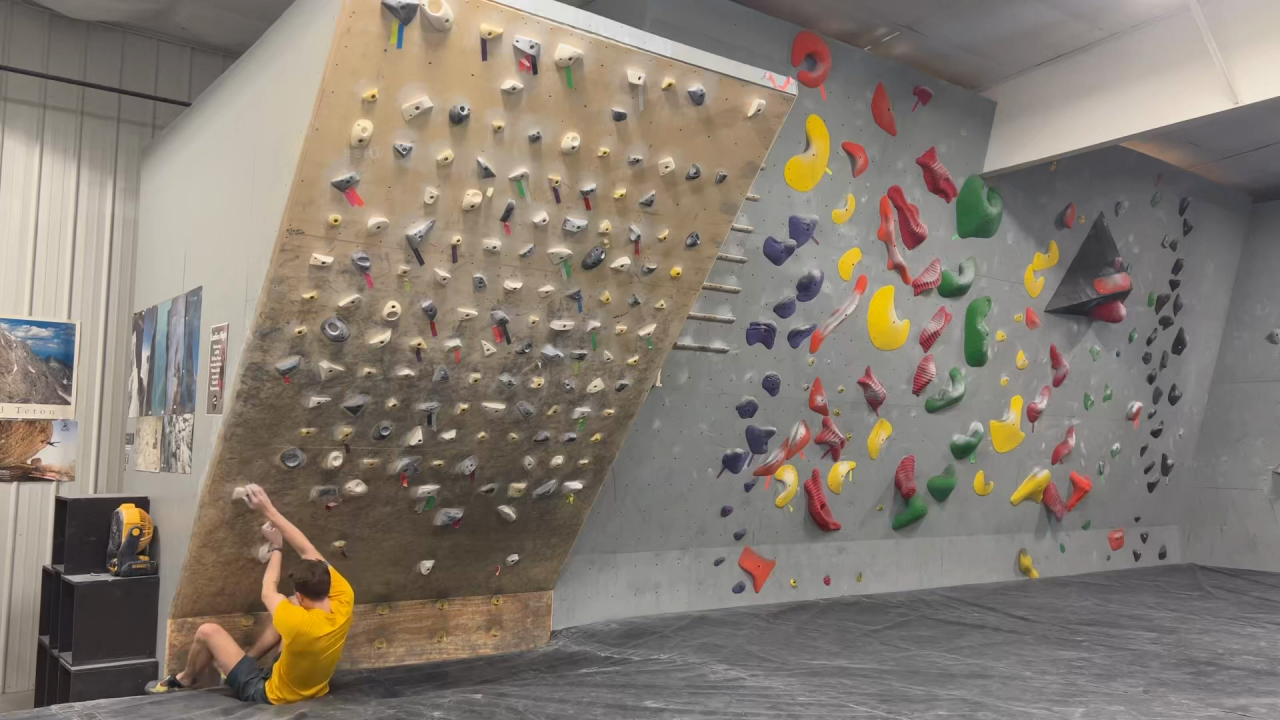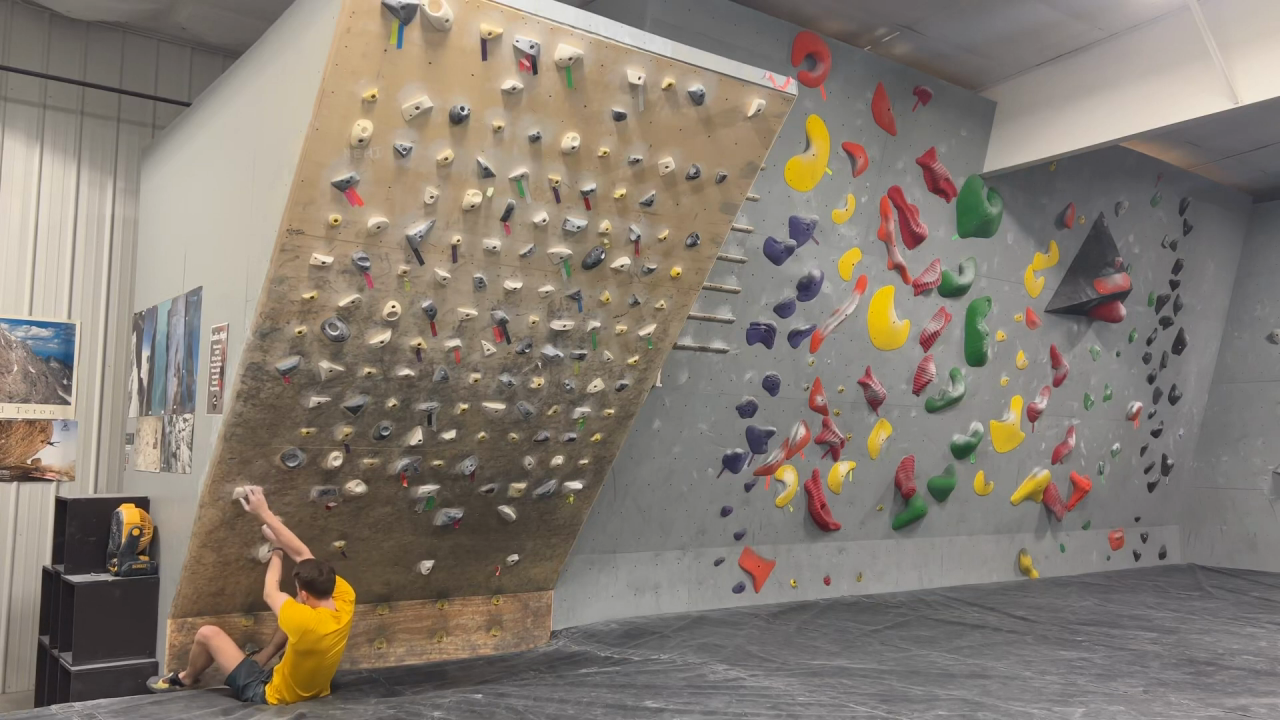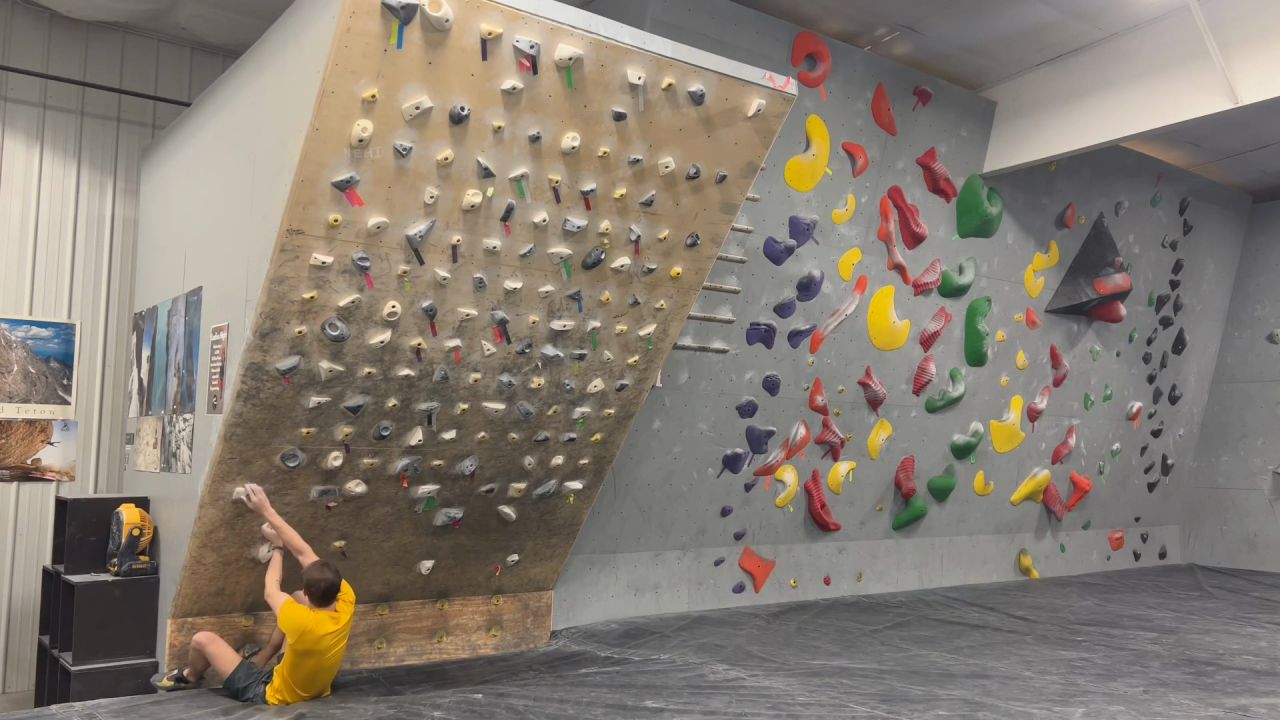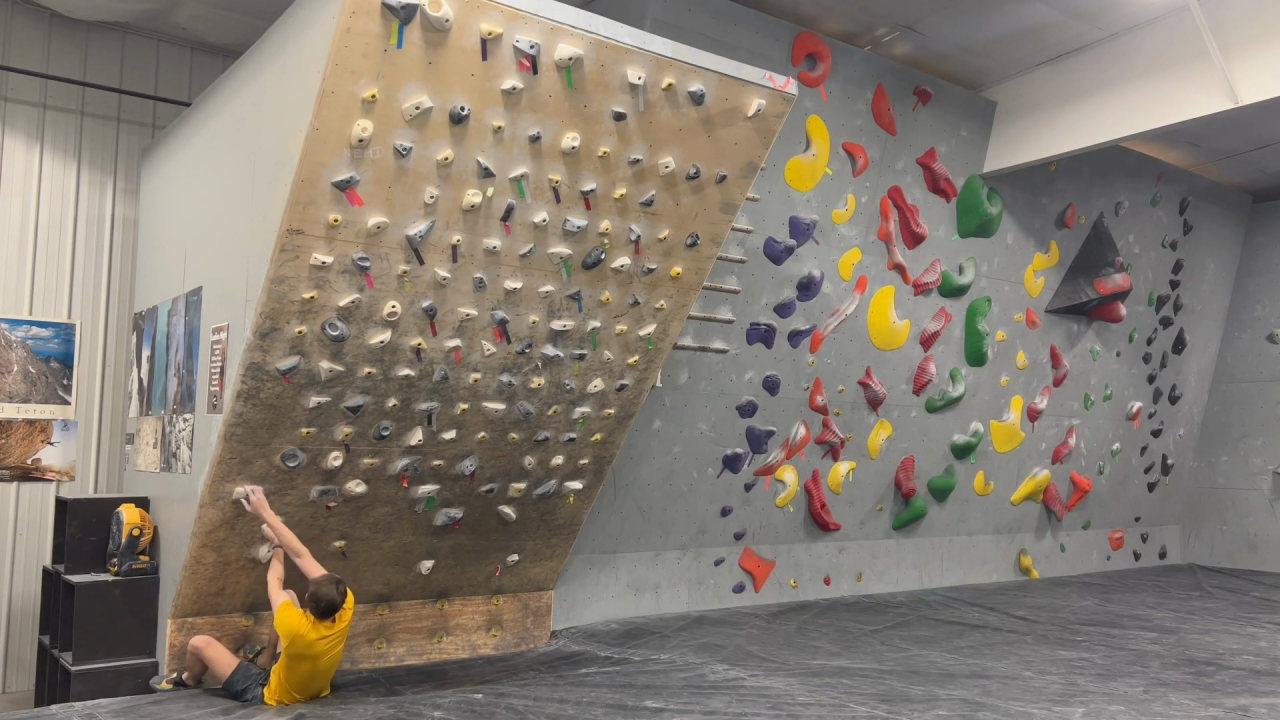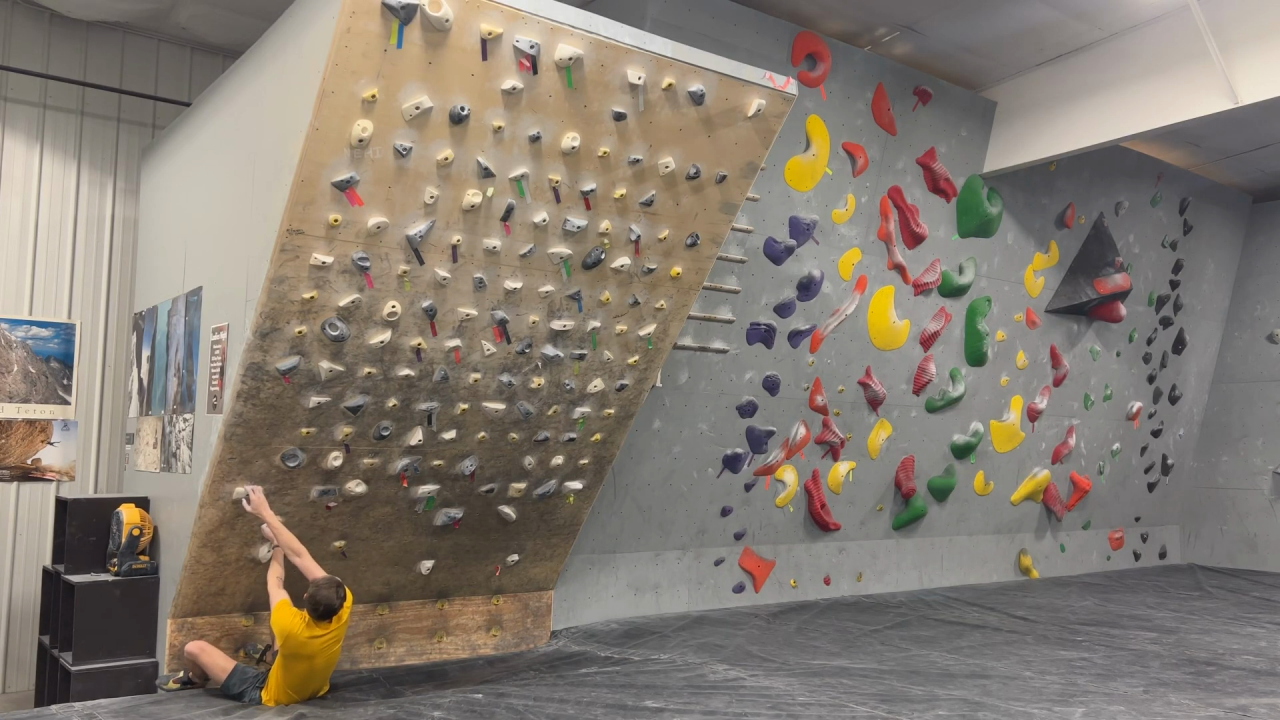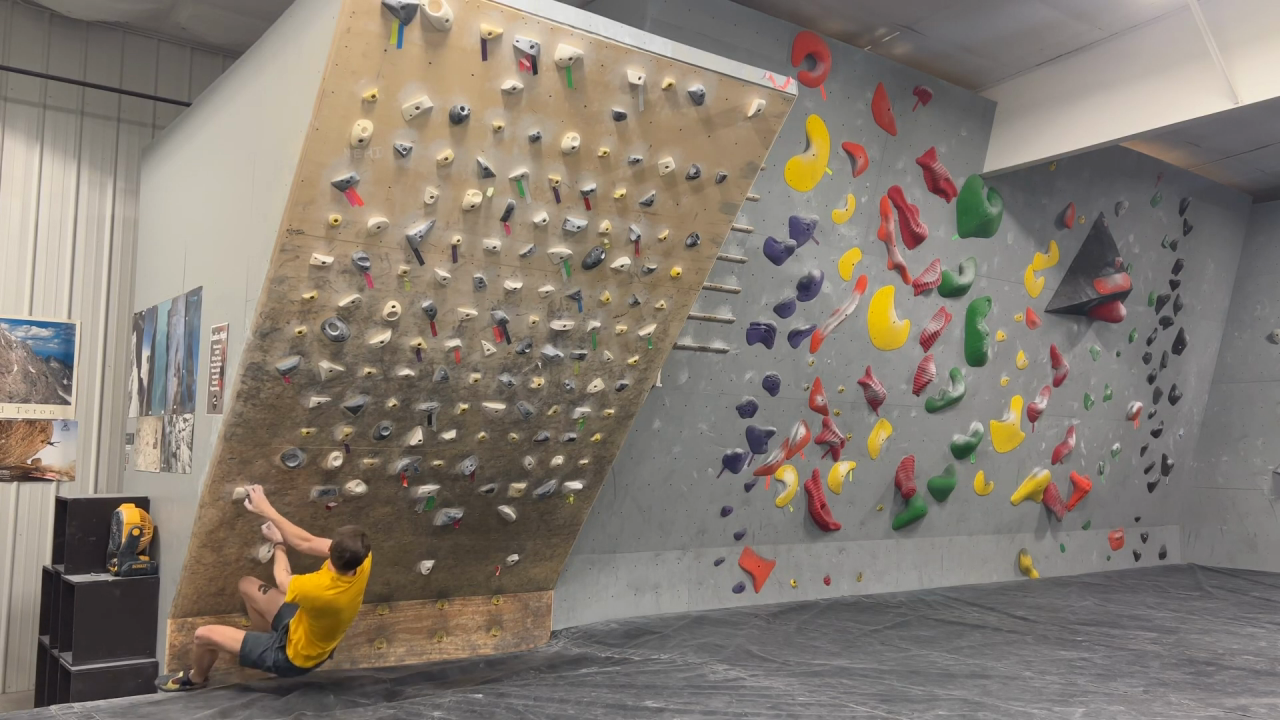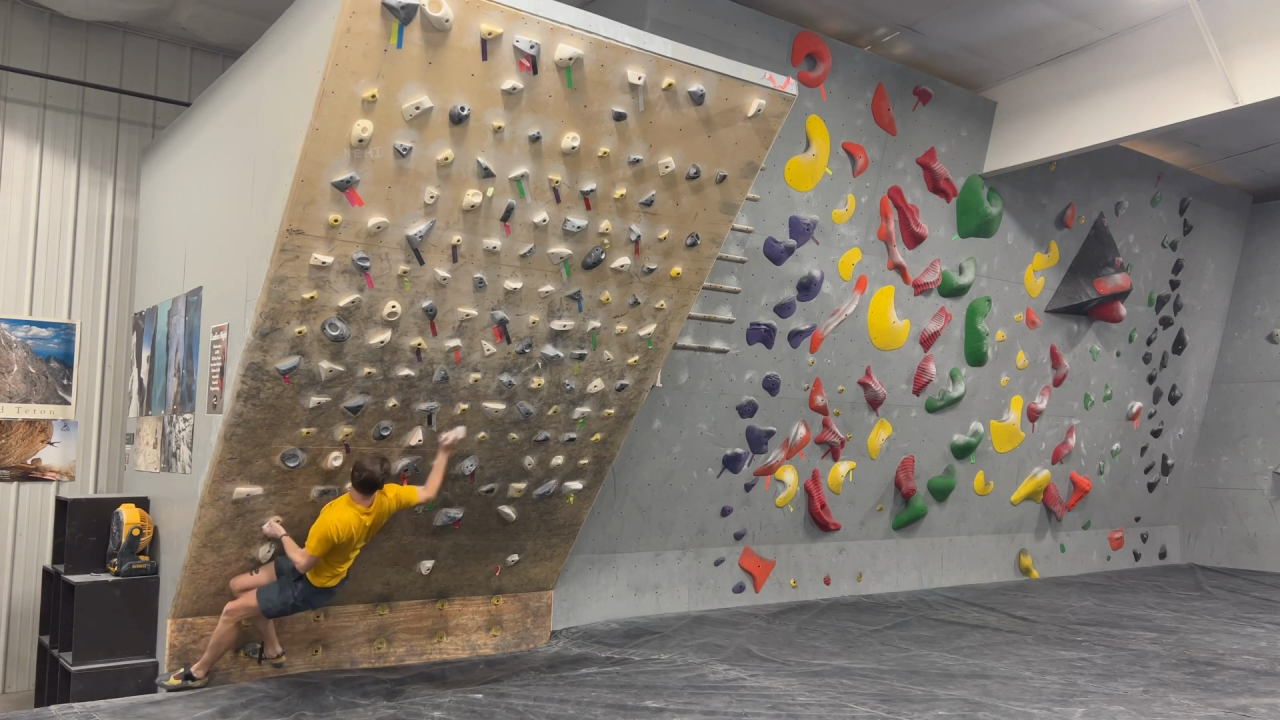
dt=0.5s
person 1, frame 1
left shoulder: (300, 623)
right shoulder: (345, 600)
left elbow: (268, 593)
right elbow: (308, 551)
left wrist: (276, 546)
right wrist: (269, 511)
left hip: (271, 694)
right hip: (310, 686)
left knee: (207, 631)
right knee: (290, 603)
left ankle: (185, 680)
right ankle: (248, 657)
person 1, frame 2
left shoulder: (307, 621)
right shoulder: (346, 599)
left elbow: (270, 594)
right elbow: (302, 554)
left wrist: (277, 547)
right wrist: (264, 513)
left hip: (270, 695)
right hip: (312, 689)
left knee: (207, 633)
left ankle: (185, 679)
right ankle: (260, 659)
person 1, frame 3
left shoulder: (305, 622)
right shoulder: (346, 602)
left elbow: (271, 592)
right elbow: (305, 553)
left wrist: (277, 546)
right wrist: (268, 511)
left hip: (271, 695)
right hip: (312, 688)
left knee: (202, 639)
right knee: (296, 598)
left ankle: (190, 677)
right ankle: (261, 659)
person 1, frame 4
left shoulder: (297, 627)
right shoulder: (344, 607)
left elbow: (274, 586)
right elbow: (302, 556)
left wrist: (277, 544)
right wrist: (266, 513)
left hip: (271, 695)
right hip: (310, 689)
left knee: (199, 643)
right knee: (289, 594)
left ankle: (190, 680)
right ankle: (266, 659)
person 1, frame 5
left shoulder: (292, 627)
right shoulder: (343, 604)
left elbow: (275, 584)
right elbow: (300, 556)
left wrist: (276, 545)
right wrist: (266, 513)
left hip: (271, 698)
right hip: (311, 690)
left knee: (194, 649)
left ankle: (195, 679)
person 1, frame 6
left shoulder: (320, 589)
right shoulder: (363, 561)
left elbow: (284, 582)
right elbow: (307, 543)
left wrist: (278, 542)
right wrist: (267, 510)
left hip: (295, 657)
right hip: (305, 627)
left knee: (204, 635)
right knee: (246, 585)
left ankle: (196, 678)
right ankle: (266, 646)
person 1, frame 7
left shoulder: (333, 521)
right shoulder: (387, 497)
left elbow: (301, 563)
right elbow: (429, 492)
left wrist: (281, 534)
right wrist: (444, 452)
left hip: (312, 584)
right hip: (316, 566)
left knee: (233, 611)
right knee: (237, 586)
left ankle: (198, 673)
right ankle: (272, 649)
